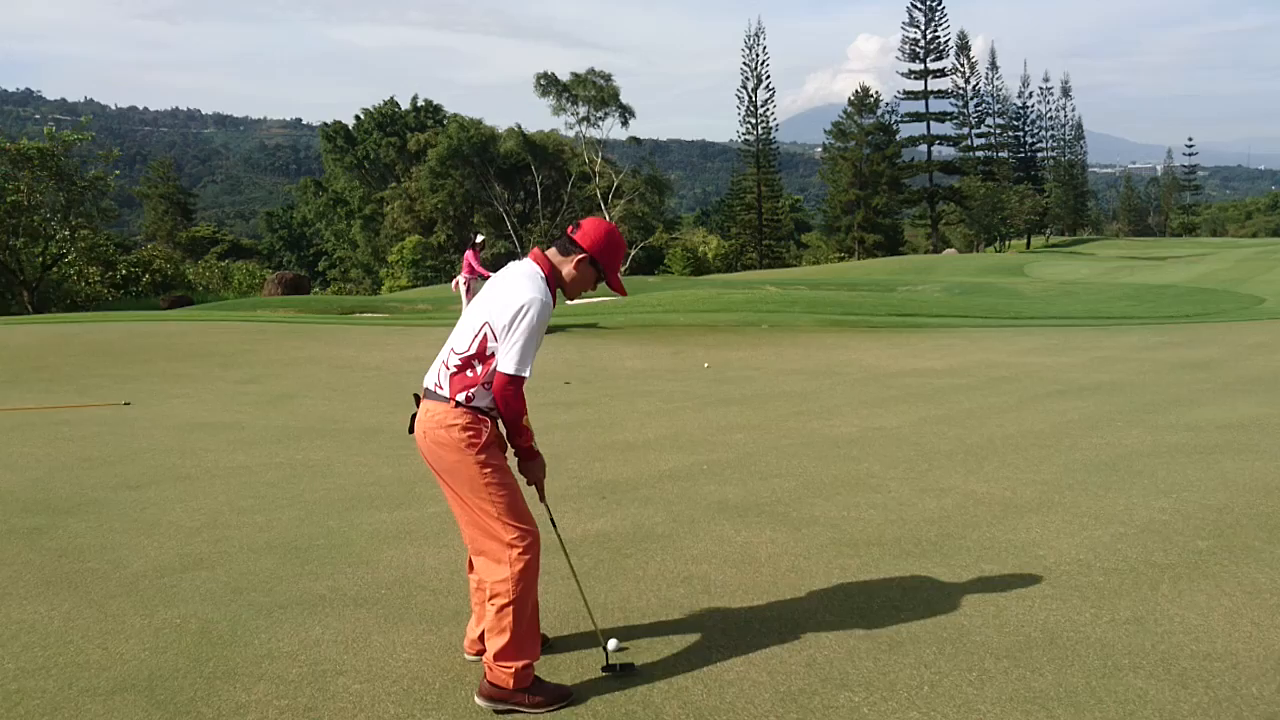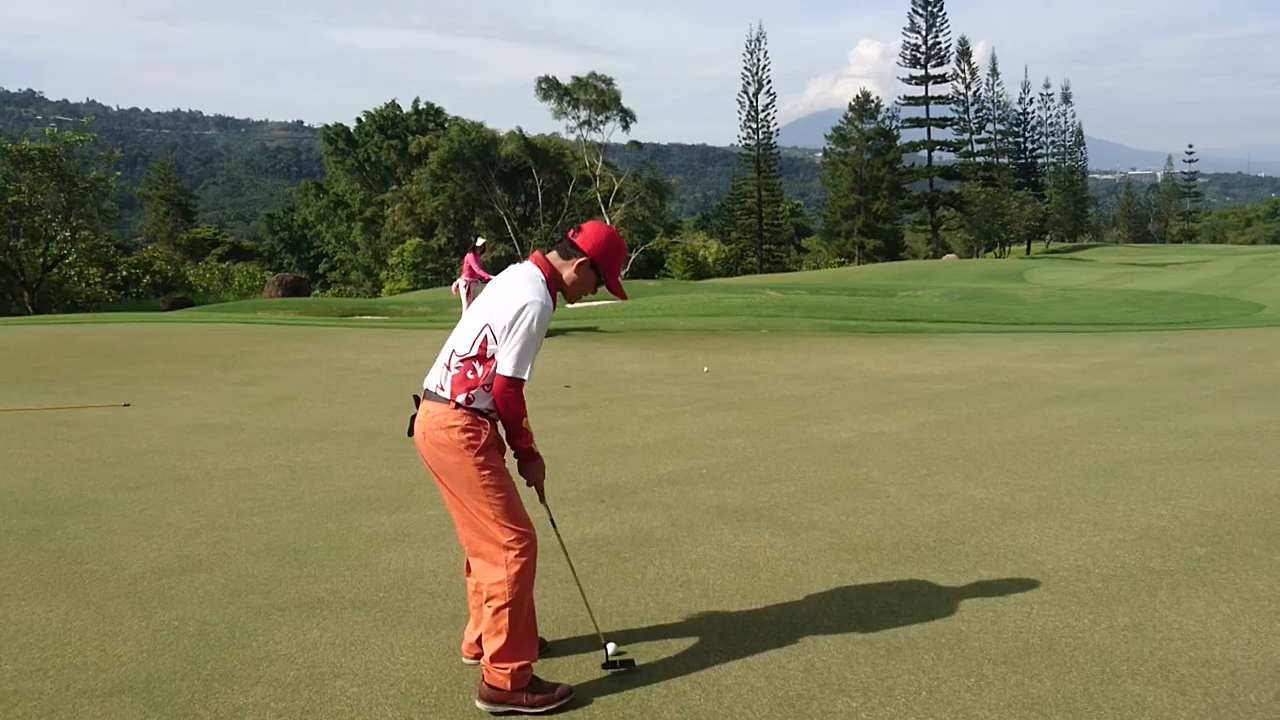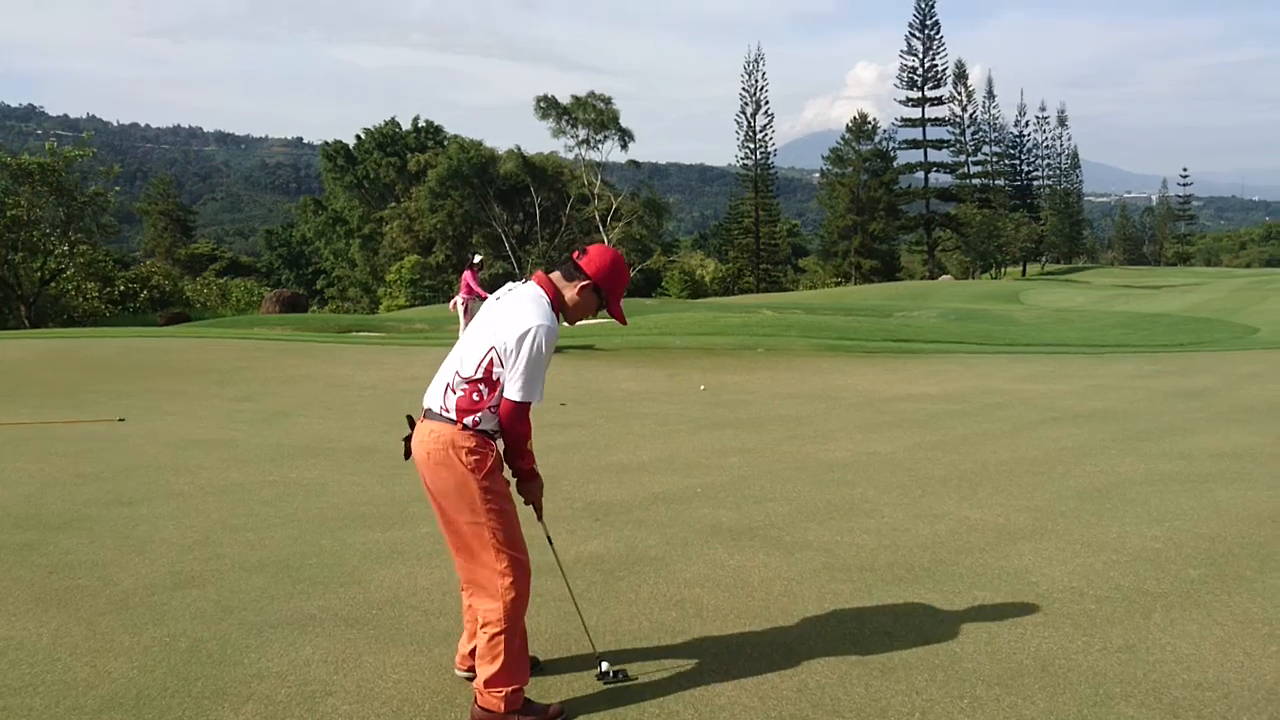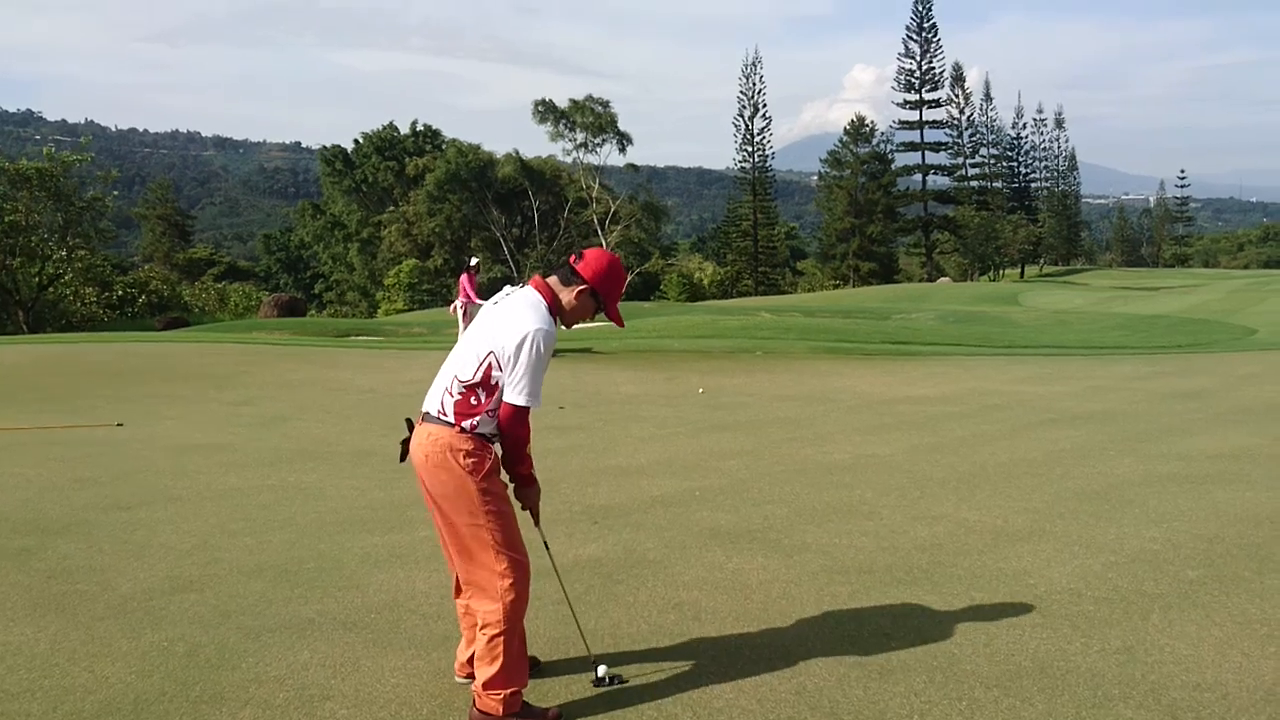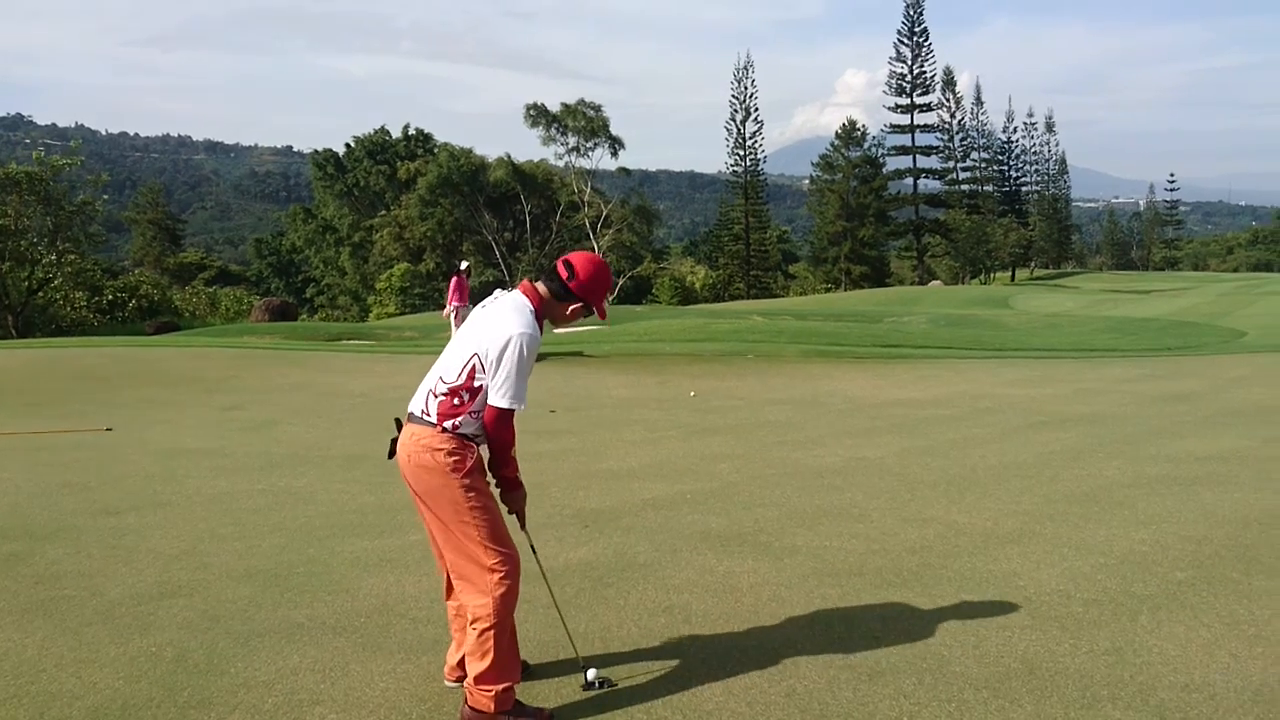
dt=0.2s
person 1, frame 1
left shoulder: (517, 272)
right shoulder: (534, 298)
right elbow: (506, 387)
left wrist: (520, 445)
right wrist: (528, 452)
left hip: (445, 412)
right hip: (459, 424)
left knee: (490, 535)
right knee: (515, 542)
left ankle: (485, 634)
right ankle: (507, 678)
person 1, frame 2
left shoulder: (517, 274)
right shoulder: (535, 301)
right elbow: (508, 389)
left wrist: (520, 448)
right wrist: (528, 454)
left hip: (441, 413)
right hip: (458, 425)
left knee: (487, 539)
right knee: (512, 546)
left ankle: (485, 637)
right ankle: (505, 679)
person 1, frame 3
left shoulder: (514, 292)
right shoulder: (539, 324)
right elbow: (513, 412)
left wrist: (518, 469)
right wrist: (527, 474)
left hip: (434, 431)
right hip: (460, 445)
left knee: (482, 559)
right knee: (505, 569)
left ankle: (476, 653)
person 1, frame 4
left shoulder: (512, 297)
right shoulder: (538, 327)
right elbow: (512, 416)
right wrist: (524, 478)
left hip: (433, 435)
right hip: (459, 449)
left knee: (477, 561)
right knee: (504, 572)
left ankle: (476, 658)
person 1, frame 5
left shoulder: (504, 300)
right shoulder: (522, 331)
right elbow: (497, 419)
left wrist: (502, 477)
right wrist: (510, 482)
left hip: (423, 438)
right hip: (443, 450)
left knee: (467, 560)
right knee: (495, 568)
left ankle: (466, 660)
